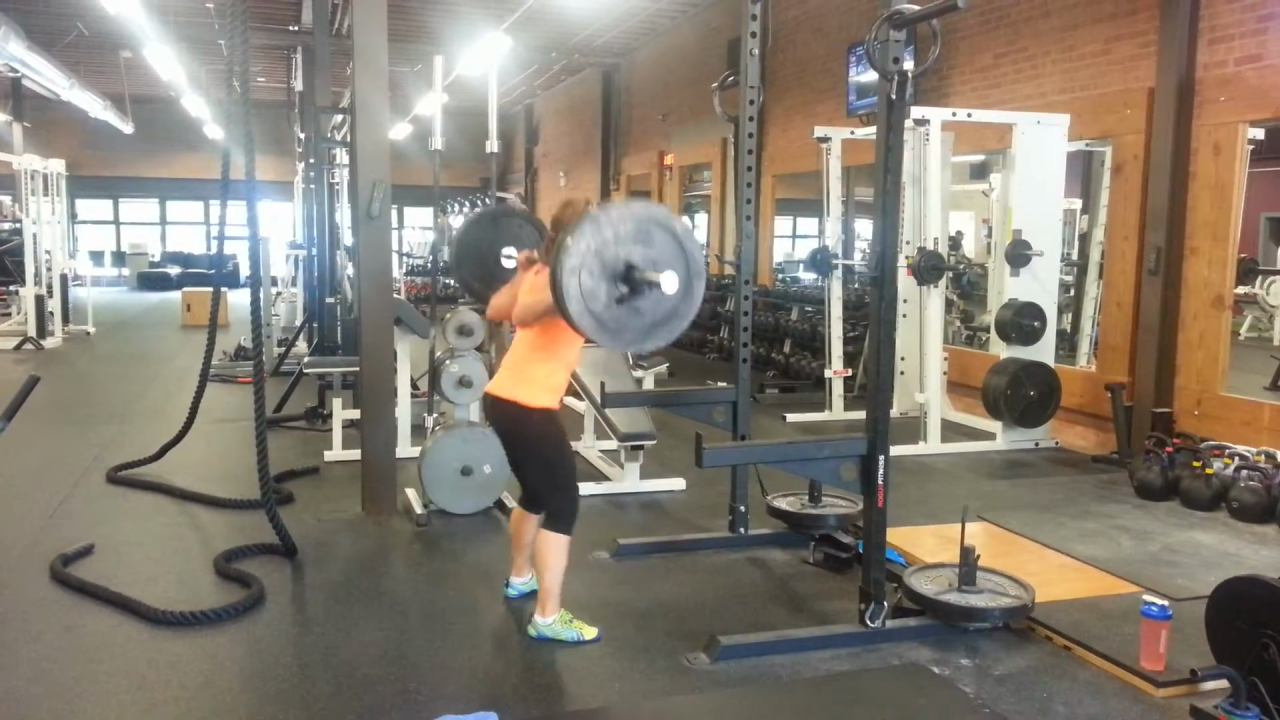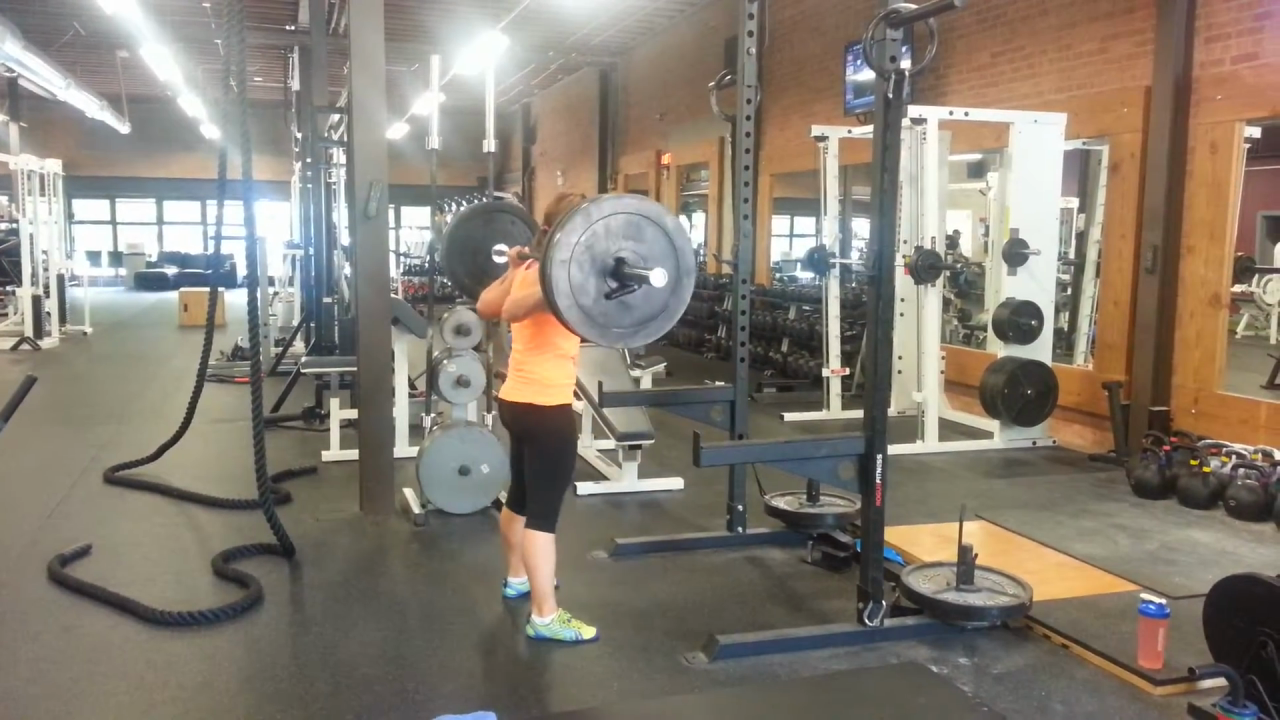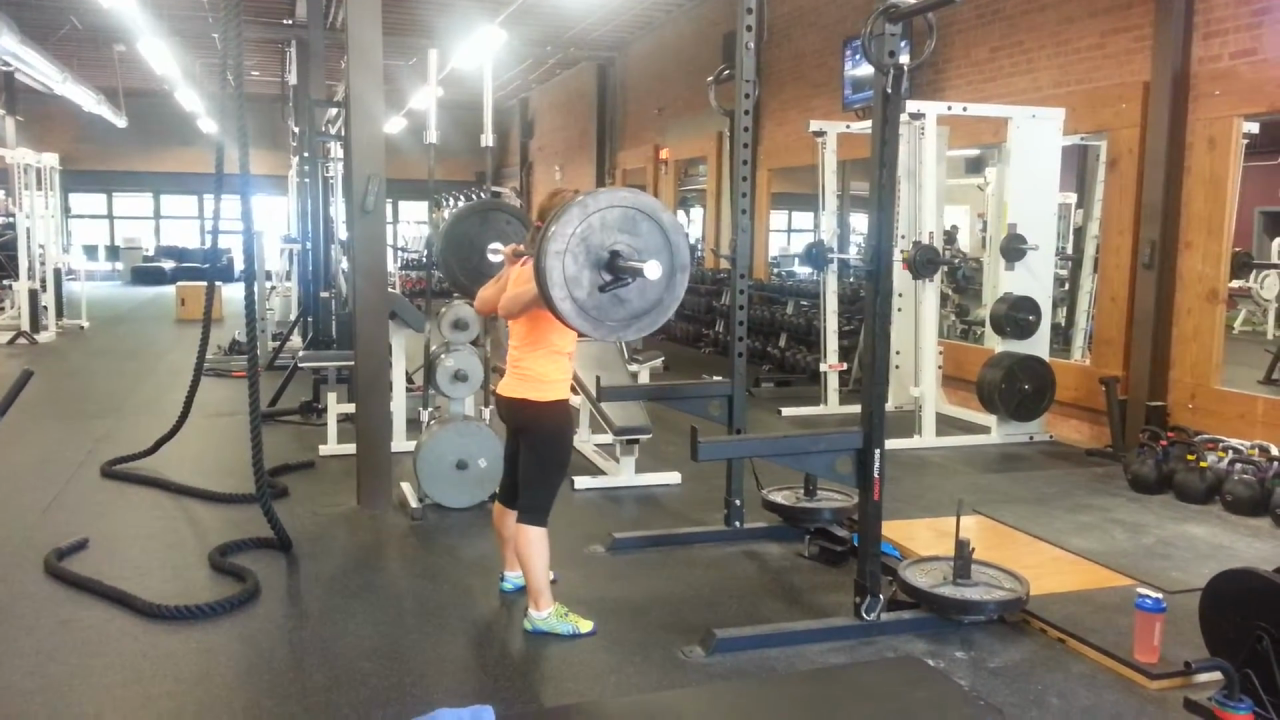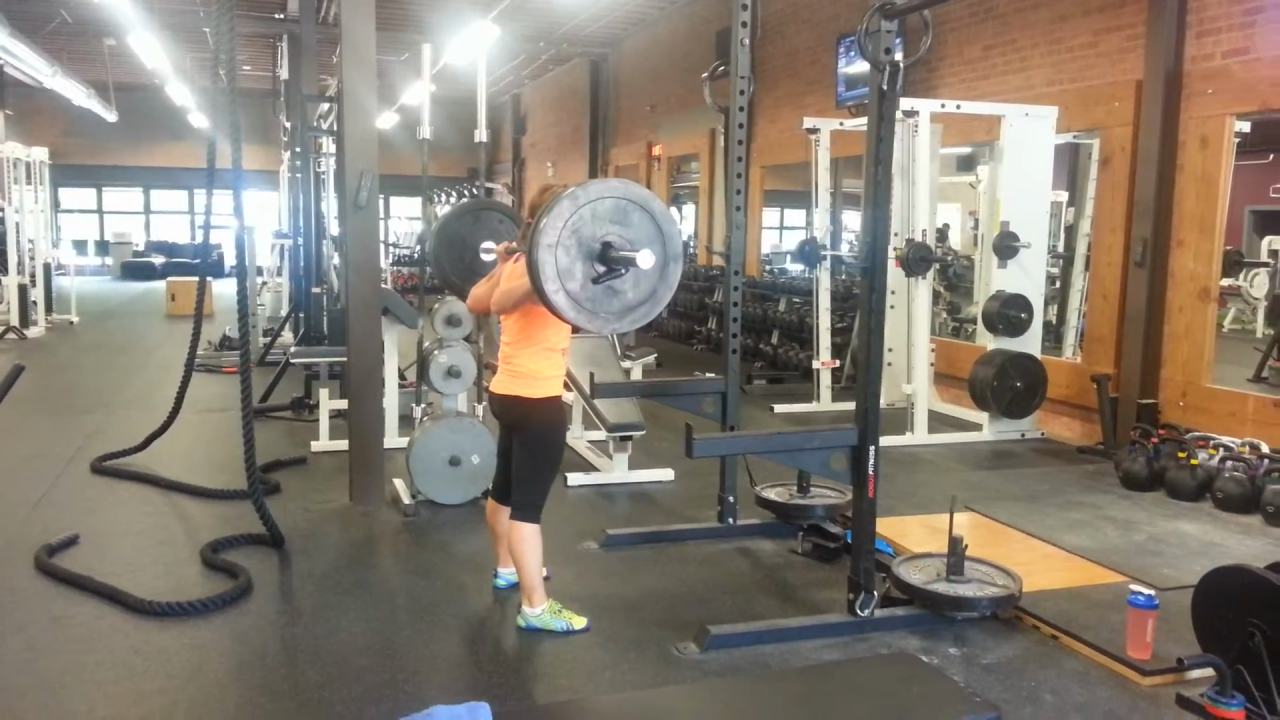
dt=0.3s
person 1, frame 1
left shoulder: (540, 272)
left elbow: (495, 311)
right elbow: (523, 315)
left wrist: (522, 272)
left hip: (504, 398)
right hip: (529, 407)
left knee: (536, 496)
right knee: (562, 509)
left ankle: (520, 578)
right ankle: (548, 618)
person 1, frame 2
left shoulder: (531, 268)
left elbow: (486, 305)
right elbow: (513, 310)
left wrist: (512, 268)
left hip: (517, 400)
right hip: (545, 407)
left knee: (521, 498)
right knee: (543, 512)
left ankle: (517, 578)
right ankle: (546, 617)
person 1, frame 3
left shoulder: (527, 267)
left elbow: (483, 304)
right elbow: (509, 308)
left wrist: (509, 265)
left hip: (515, 395)
right hip: (543, 402)
left knee: (513, 491)
right knee: (534, 506)
left ankle: (513, 572)
right ankle: (543, 611)
person 1, frame 4
left shoulder: (520, 263)
left elbow: (476, 302)
right elbow: (502, 303)
left wrist: (501, 263)
left hip: (509, 392)
right hip: (535, 399)
left knee: (506, 487)
right knee: (528, 502)
left ankle: (507, 568)
right ankle: (537, 608)
